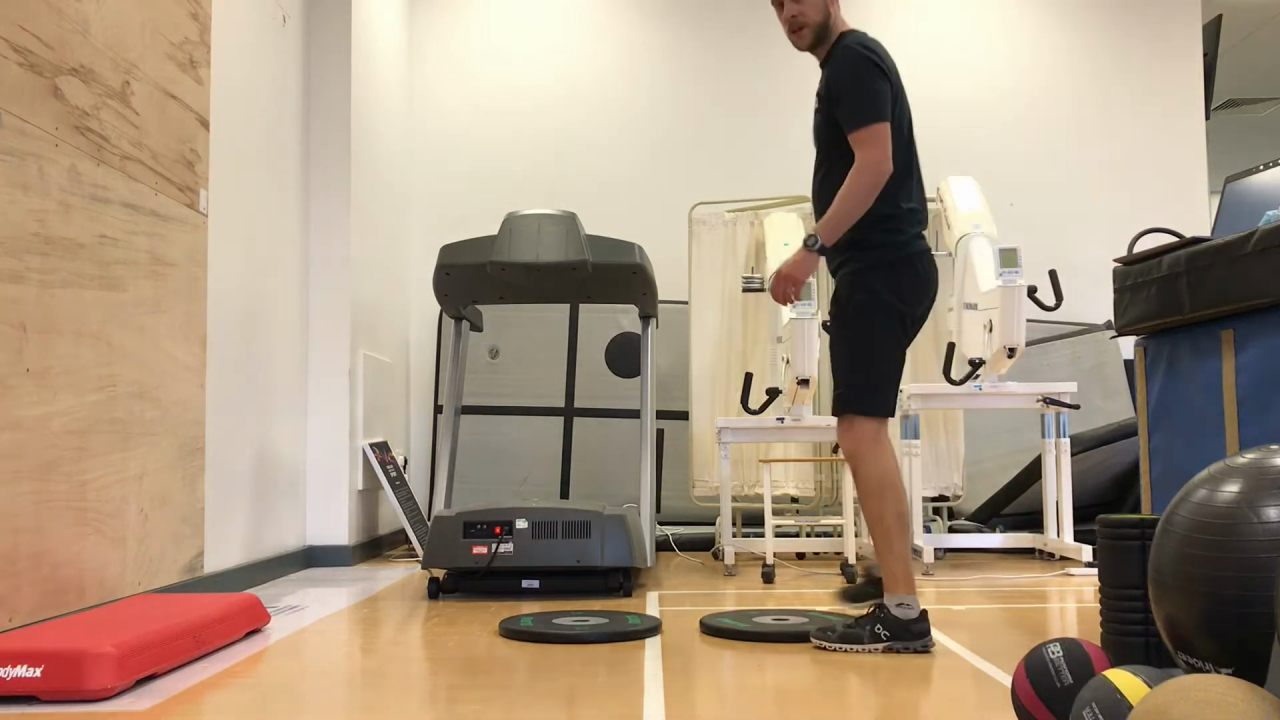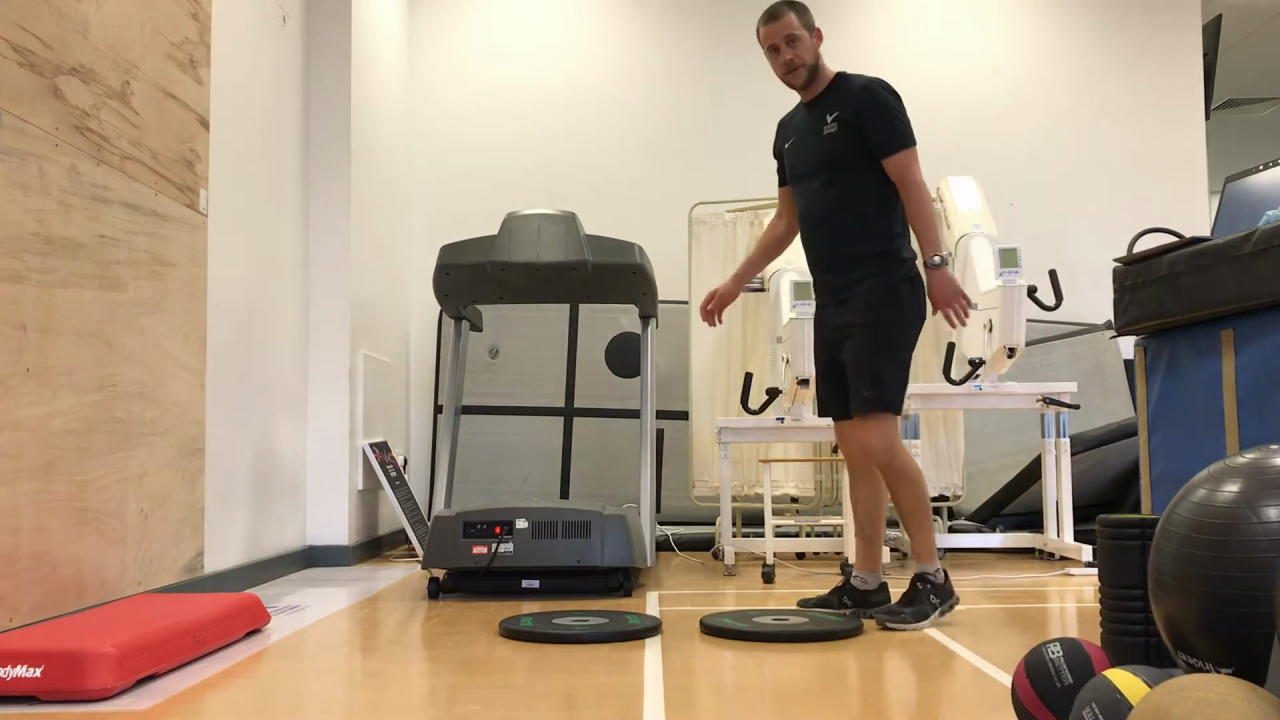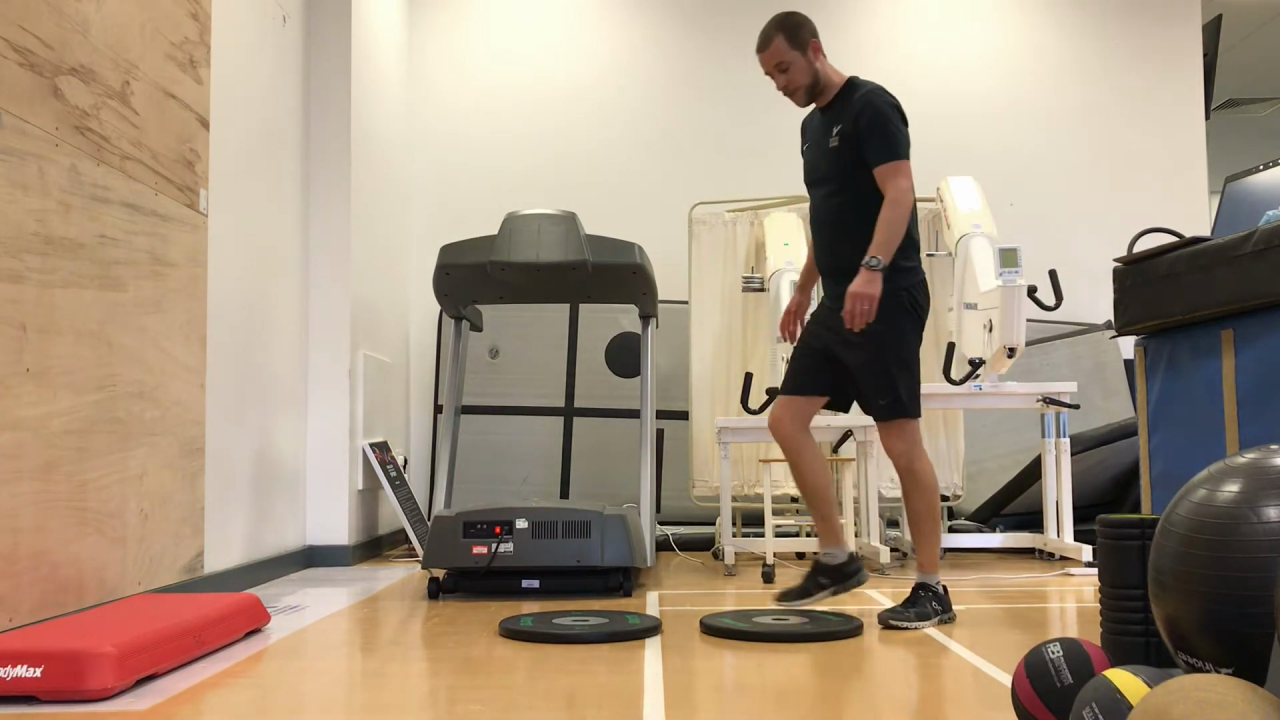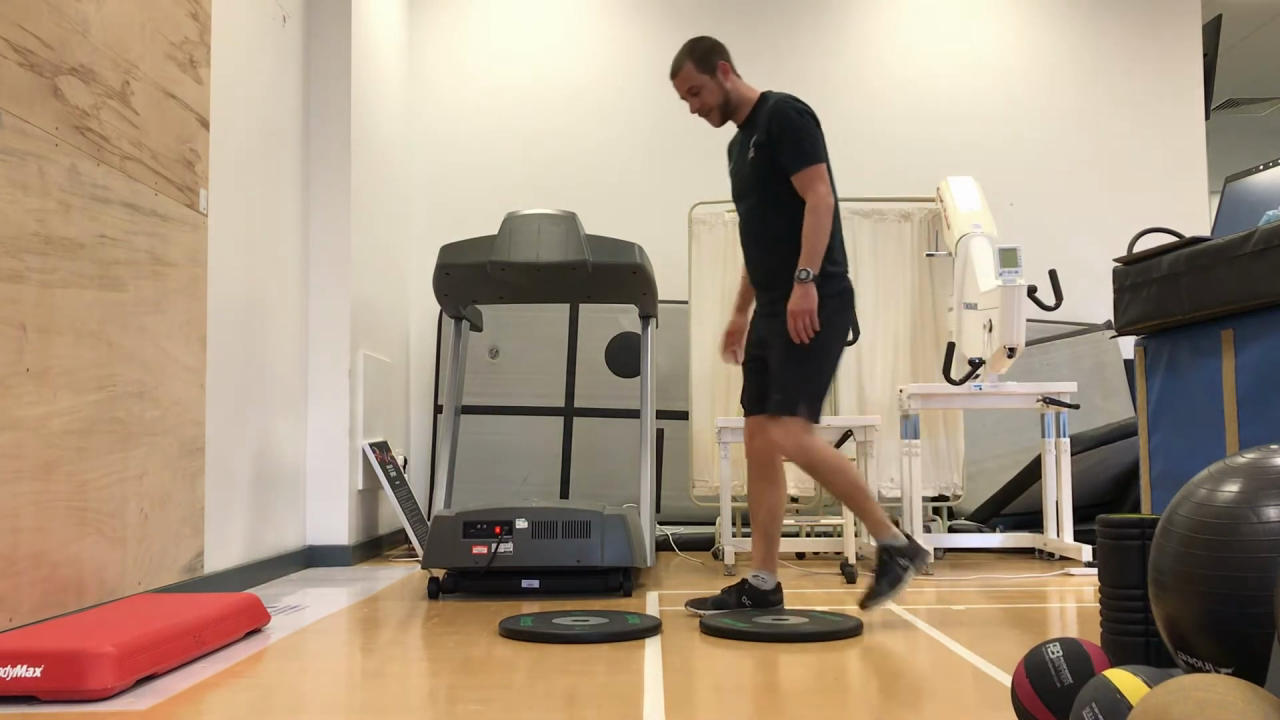
dt=0.5s
person 1, frame 1
left shoulder: (851, 58)
right shoulder: (851, 62)
left elbow: (875, 163)
left wrist: (812, 246)
left hip: (880, 265)
right hip: (894, 263)
left knee: (858, 432)
right knee: (866, 422)
left ankle: (902, 612)
right ankle: (889, 568)
person 1, frame 2
left shoulder: (867, 97)
right shoulder: (789, 129)
left elbow: (910, 182)
right elbow: (787, 218)
left wrist: (936, 262)
right wrist: (736, 282)
left hip: (883, 292)
right hip: (832, 302)
left knee: (880, 438)
right knee: (855, 444)
left ankle: (931, 578)
right ankle: (867, 582)
person 1, frame 3
left shoulder: (870, 106)
right shoulder: (812, 124)
left elbow: (899, 193)
left wrist: (873, 270)
right wrist: (803, 290)
left hip: (885, 298)
right hip: (837, 303)
left knee: (900, 443)
right knee: (786, 419)
left ankle: (932, 588)
right ankle: (835, 557)
person 1, frame 4
left shoulder: (784, 116)
right shoulder: (739, 146)
left elbow: (820, 200)
left wrist: (804, 284)
right wrist: (741, 312)
left hip: (813, 304)
right hip: (773, 308)
left knee: (791, 438)
right knee: (759, 441)
left ankle: (894, 545)
right ankle: (761, 582)
